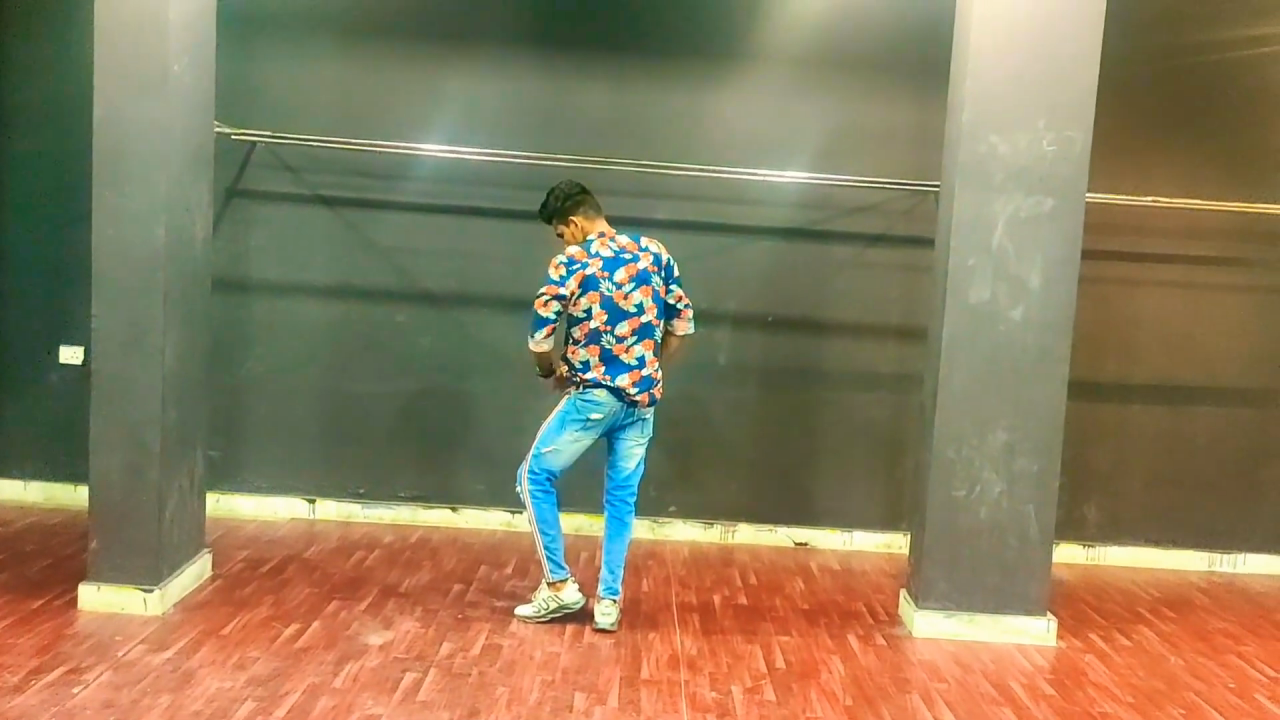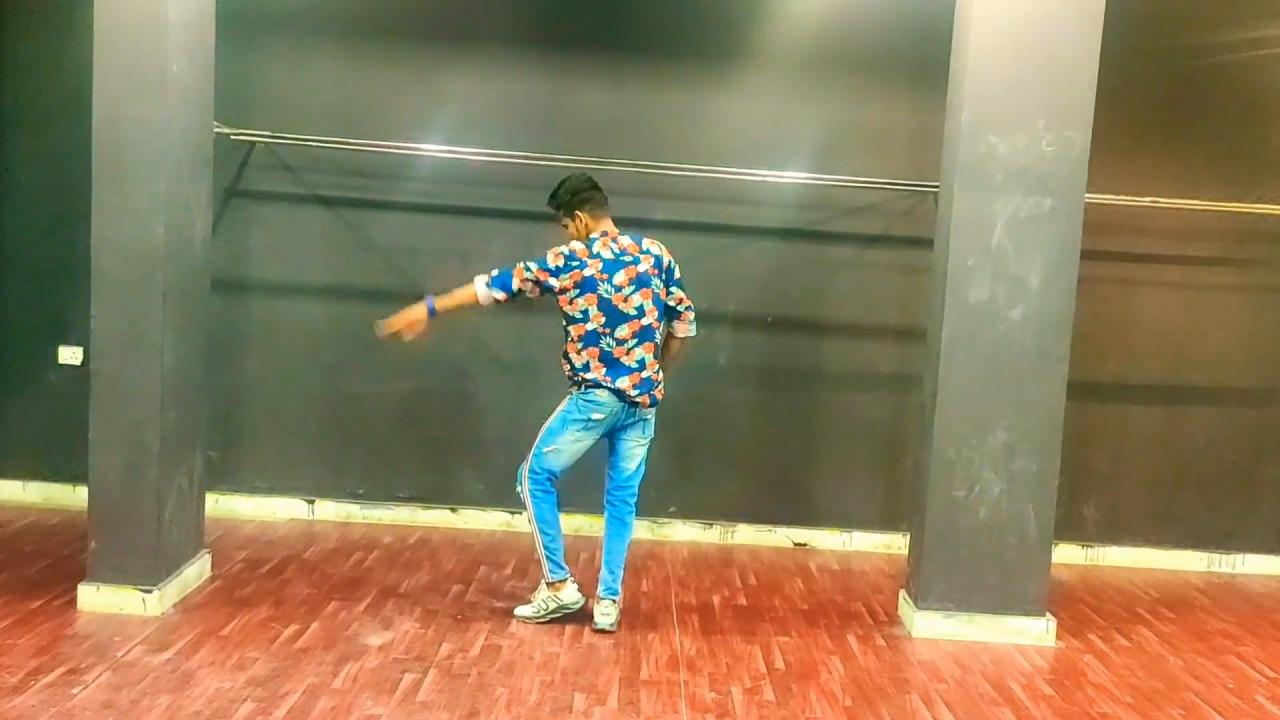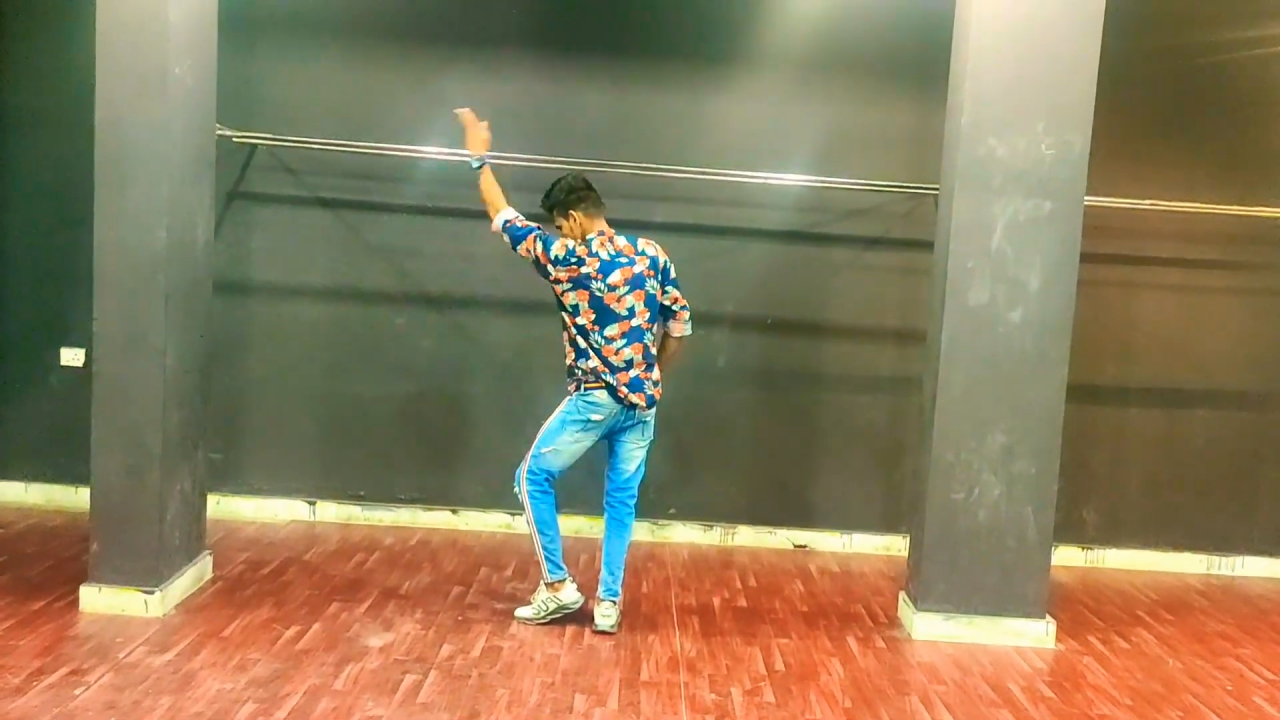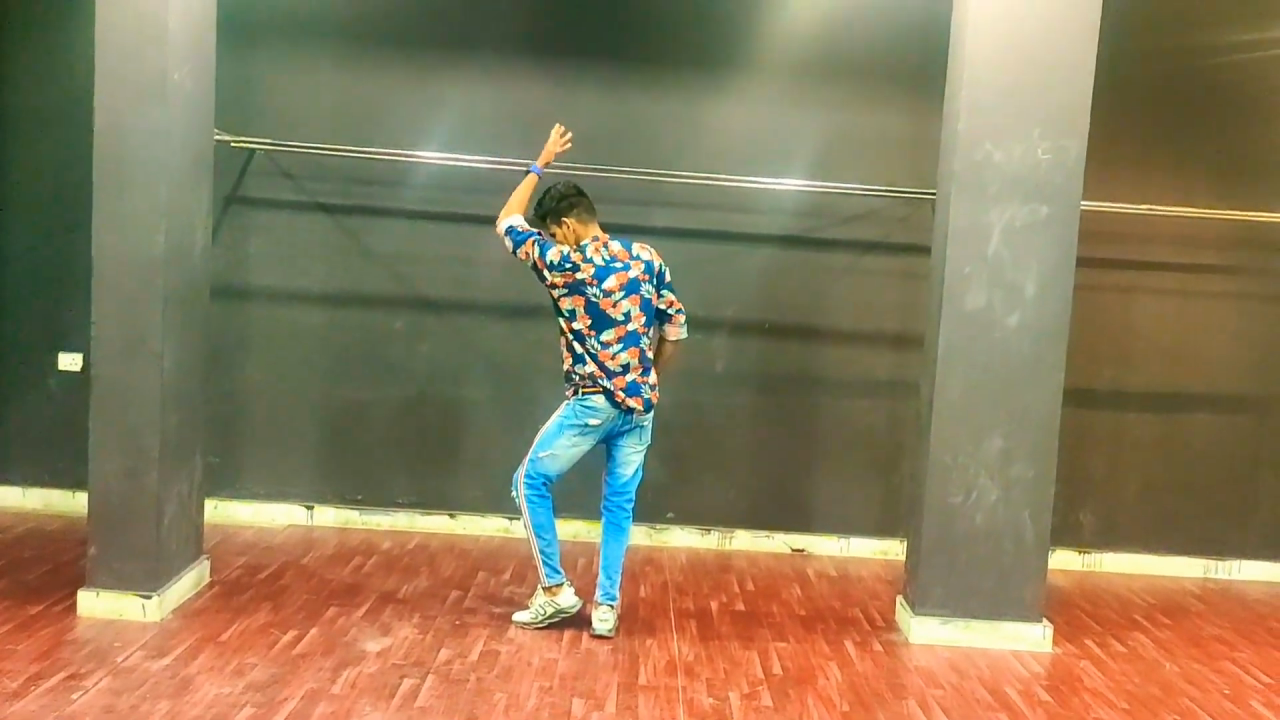
dt=0.4s
person 1, frame 1
left shoulder: (571, 263)
right shoulder: (655, 253)
left elbow: (540, 339)
right elbow: (682, 323)
left wrist: (552, 374)
left hip: (593, 396)
right hip: (642, 399)
left knee: (535, 477)
right knee: (622, 498)
left ankle: (560, 585)
right ankle: (609, 600)
person 1, frame 2
left shoulder: (568, 260)
right shoulder: (657, 254)
left elbow: (497, 287)
right elbow: (684, 324)
left wrist: (429, 307)
left hip: (596, 396)
right hip: (645, 400)
left knee: (537, 477)
right knee: (622, 498)
left ankle: (560, 586)
right ankle: (608, 601)
person 1, frame 3
left shoulder: (566, 257)
right shoulder: (652, 254)
left elbow: (505, 219)
right elbow: (679, 325)
left wrist: (480, 159)
left hip: (594, 399)
right hip: (643, 399)
left knee: (534, 477)
right knee: (622, 498)
left ankle: (557, 587)
right ankle: (609, 602)
person 1, frame 4
left shoulder: (563, 263)
right shoulder: (647, 258)
left elbow: (508, 223)
right elbow: (674, 328)
left wrist: (540, 164)
left hip: (592, 403)
right hip: (641, 404)
left knee: (531, 481)
right knee: (619, 503)
left ankle: (556, 591)
right ankle: (606, 607)
